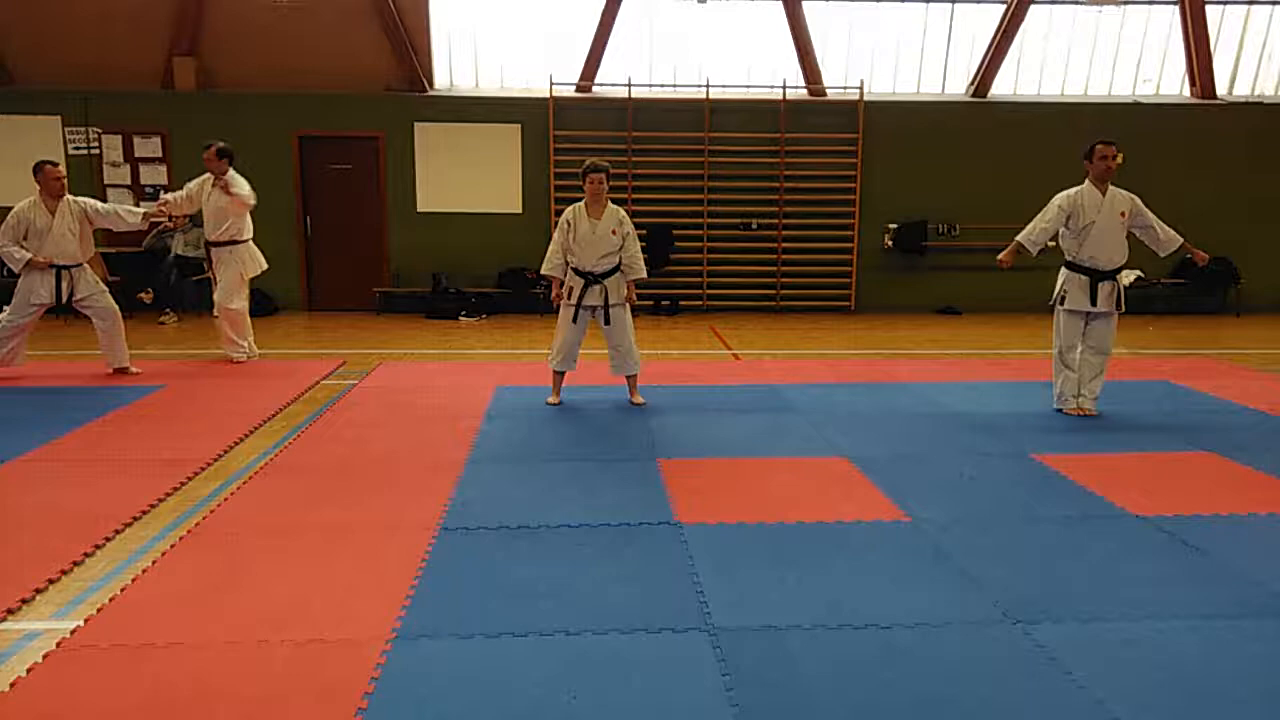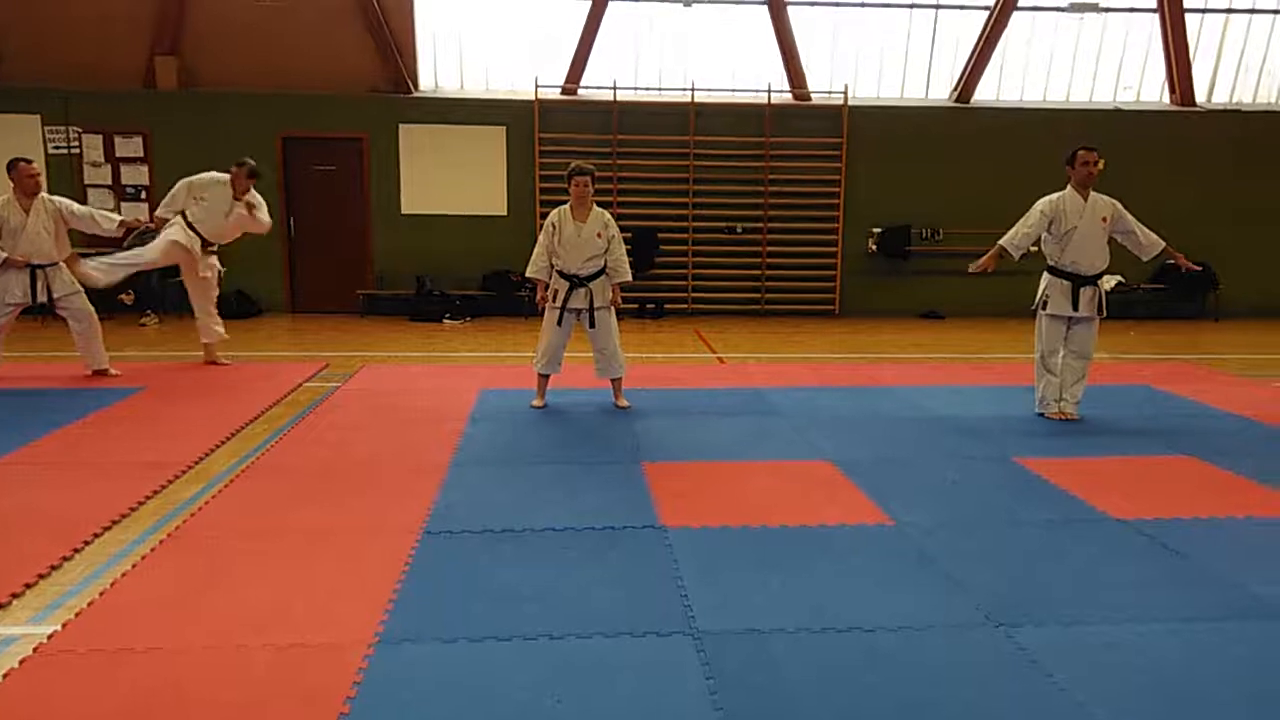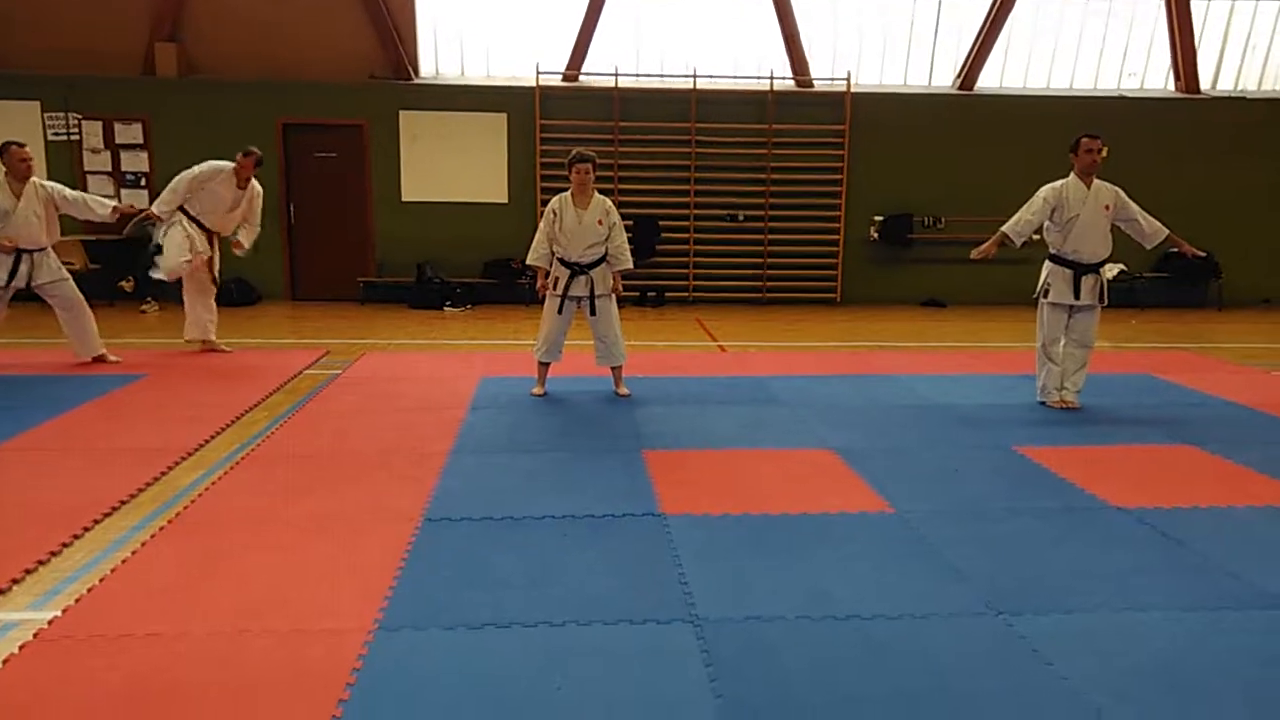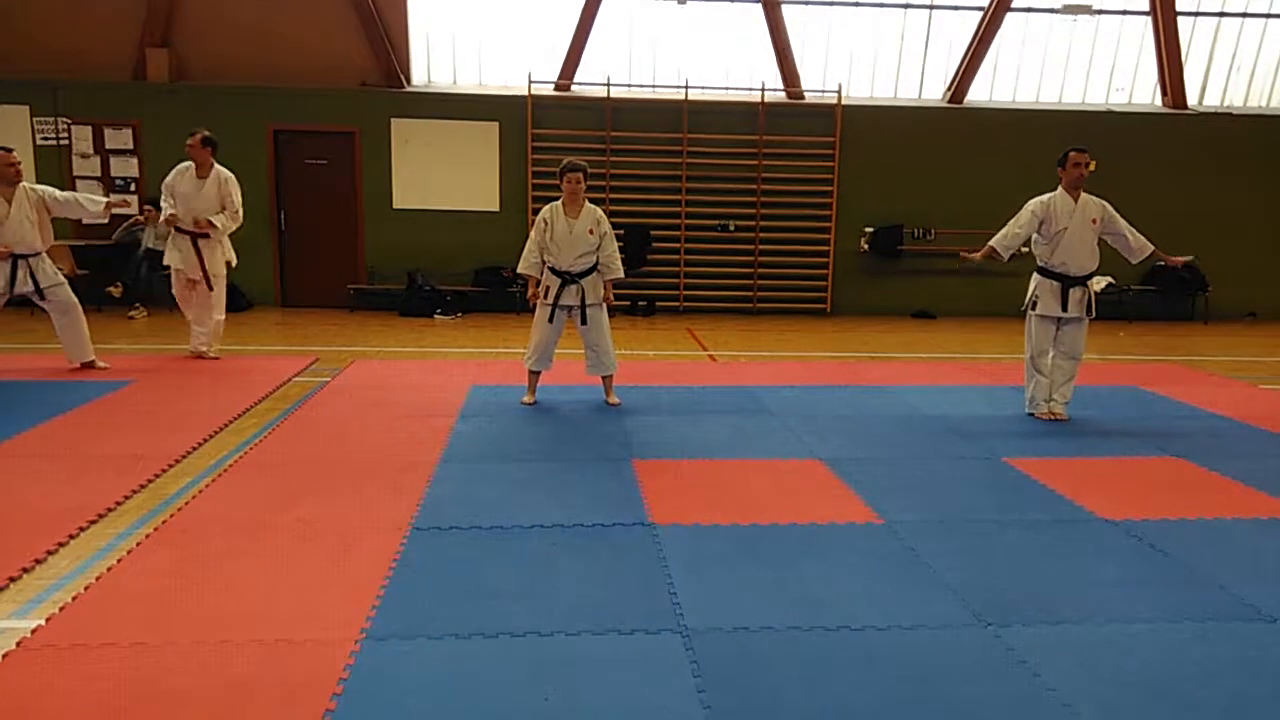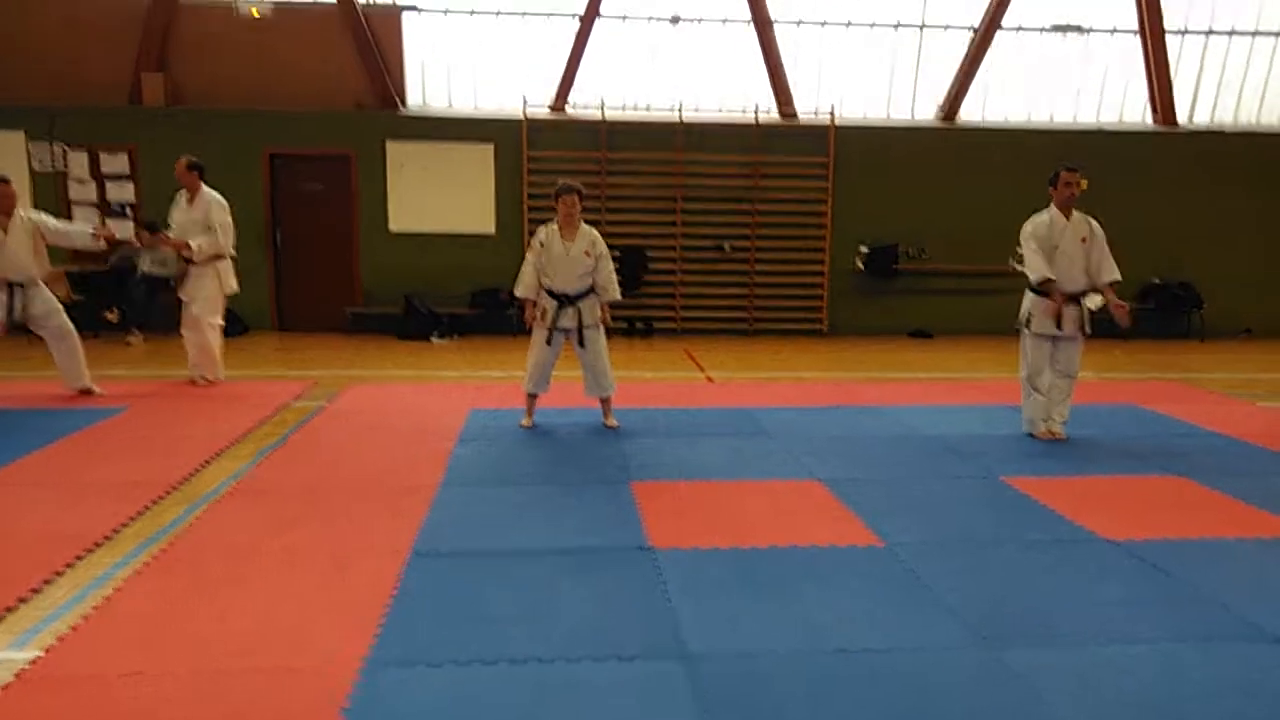
dt=0.4s
person 1, frame 1
left shoulder: (1127, 202)
right shoulder: (1070, 199)
left elbow: (1156, 229)
right elbow: (1042, 226)
left wrist: (1193, 252)
right wrist: (1010, 251)
left hip: (1107, 285)
right hip: (1076, 282)
left knee: (1099, 347)
right knee: (1067, 345)
left ankle: (1086, 399)
right ankle: (1067, 399)
person 1, frame 2
left shoulder: (1109, 207)
right shoulder: (1052, 204)
left elbow: (1139, 235)
right elbow: (1024, 231)
left wrist: (1176, 256)
right wrist: (992, 256)
left hip: (1090, 290)
right hip: (1058, 286)
left knee: (1080, 352)
right knee: (1049, 350)
left ankle: (1068, 403)
right ankle: (1049, 403)
person 1, frame 3
left shoulder: (1112, 194)
right shoulder: (1055, 192)
left elbow: (1142, 222)
right elbow: (1026, 218)
left wrist: (1181, 244)
right wrist: (994, 242)
left hip: (1091, 278)
right hip: (1059, 275)
left knee: (1081, 340)
right knee: (1050, 338)
left ankle: (1069, 391)
right ankle: (1050, 391)
person 1, frame 4
left shoulder: (1099, 208)
right shoulder: (1043, 205)
left elbow: (1127, 237)
right elbow: (1015, 231)
left wrist: (1164, 258)
right wrist: (983, 253)
left hip: (1079, 291)
right hip: (1048, 287)
left knee: (1070, 352)
right knee: (1039, 350)
left ankle: (1057, 403)
right ankle: (1038, 404)
person 1, frame 5
left shoulder: (1090, 226)
right shoulder: (1038, 225)
left elbow: (1101, 264)
right elbow: (1036, 264)
left wrist: (1110, 299)
right wrist: (1055, 294)
left hip: (1075, 308)
right hip: (1042, 305)
left knee: (1066, 370)
right knee: (1036, 369)
left ankle: (1055, 422)
right ankle: (1037, 422)
person 2, frame 1
left shoulder: (619, 217)
right shoulder: (571, 216)
left elbow: (630, 253)
right elbow: (558, 251)
left wrist: (631, 288)
right wrist: (555, 286)
left hip: (611, 287)
right hip: (577, 286)
left knee: (623, 341)
right knee: (565, 340)
left ankle: (633, 391)
right ankle: (556, 391)
person 2, frame 2
left shoulder: (604, 220)
right shoulder: (556, 218)
left elbow: (616, 256)
right elbow: (543, 254)
left wrist: (616, 291)
right wrist: (540, 289)
left hip: (596, 290)
right hip: (563, 289)
left knee: (608, 344)
right knee: (550, 343)
left ankle: (618, 395)
right ankle: (540, 395)
person 2, frame 3
left shoulder: (606, 207)
right shoulder: (557, 205)
left elbow: (617, 244)
right elbow: (544, 242)
left wrist: (617, 278)
right wrist: (541, 276)
left hip: (597, 277)
right hip: (563, 276)
left knee: (609, 332)
right knee: (550, 331)
left ankle: (618, 383)
right ankle: (541, 383)
person 2, frame 4
left shoulder: (596, 216)
right shoulder: (548, 214)
left elbow: (608, 253)
right elbow: (535, 250)
left wrist: (608, 288)
right wrist: (532, 285)
left hip: (588, 286)
right hip: (554, 284)
left knee: (599, 341)
right knee: (541, 339)
left ankle: (609, 392)
right ankle: (531, 391)
person 2, frame 5
left shoulder: (592, 238)
right shoulder: (543, 236)
left elbow: (605, 274)
right elbow: (531, 272)
left wrist: (605, 308)
right wrist: (529, 307)
left hip: (585, 308)
right hip: (551, 307)
left knee: (598, 362)
right knee: (539, 362)
left ankle: (607, 414)
right ankle: (529, 414)
person 3, frame 1
left shoulder: (80, 206)
right shoulder: (24, 211)
left elbow: (111, 213)
left wrist: (145, 214)
right wrist: (28, 260)
left hip: (78, 276)
right hip: (41, 279)
left knee: (109, 313)
left ankle: (119, 363)
person 3, frame 2
left shoulder: (55, 205)
left elbow: (87, 216)
left wrist: (122, 222)
left hip: (53, 275)
left knee: (84, 315)
left ankle: (99, 365)
person 3, frame 3
left shoulder: (46, 190)
left elbow: (79, 201)
left wrist: (115, 207)
left hip: (41, 261)
left knee: (72, 302)
left ankle: (96, 352)
person 3, frame 4
left shoulder: (37, 194)
left elbow: (70, 201)
left wrist: (107, 203)
left hip: (36, 266)
left knee: (67, 306)
left ankle: (86, 358)
person 3, frame 5
left shoulder: (32, 221)
left elbow: (63, 231)
left wrist: (95, 234)
left hip: (31, 292)
left knee: (64, 332)
left ankle: (83, 383)
person 4, frame 1
left shoulder: (237, 183)
right shoulder: (206, 181)
left elbow: (246, 202)
right elbow: (188, 198)
left wrist: (231, 193)
right wrist: (169, 201)
left hip: (234, 253)
right hip: (217, 253)
left knee: (228, 303)
right knee: (225, 304)
left ankle: (239, 350)
right ankle: (246, 347)
person 4, frame 2
left shoulder: (256, 203)
right shoulder: (216, 181)
left elbow: (262, 226)
right elbow: (185, 186)
left wrist: (252, 213)
right wrist: (164, 214)
left hip: (204, 251)
right hip: (183, 234)
left knee: (206, 300)
right knee: (146, 257)
left ankle: (210, 351)
right ankle: (92, 270)
person 4, frame 3
left shoulder: (255, 192)
right shoulder: (215, 169)
left elbow: (251, 225)
right elbow: (183, 182)
left wrist: (240, 242)
right wrist: (161, 208)
left hip: (209, 237)
right hip: (185, 224)
left knee: (206, 289)
right knee: (175, 265)
left ankle: (207, 339)
person 4, frame 4
left shoulder: (225, 178)
right shoulder: (180, 171)
left elbow: (235, 215)
right elbow: (167, 194)
left wrist: (210, 223)
right wrist: (168, 213)
left hip: (211, 245)
right hip: (182, 242)
left knee: (212, 299)
right knee: (184, 296)
left ankle: (206, 345)
right ankle: (200, 343)
person 4, frame 5
left shoulder: (214, 201)
right shoulder: (181, 198)
left elbow: (220, 239)
right elbow: (176, 227)
left wrist: (189, 245)
right wrist: (171, 239)
left hip: (213, 270)
right hip: (194, 270)
left knee: (204, 321)
right knee: (192, 323)
left ankle: (211, 372)
right ankle: (200, 371)
